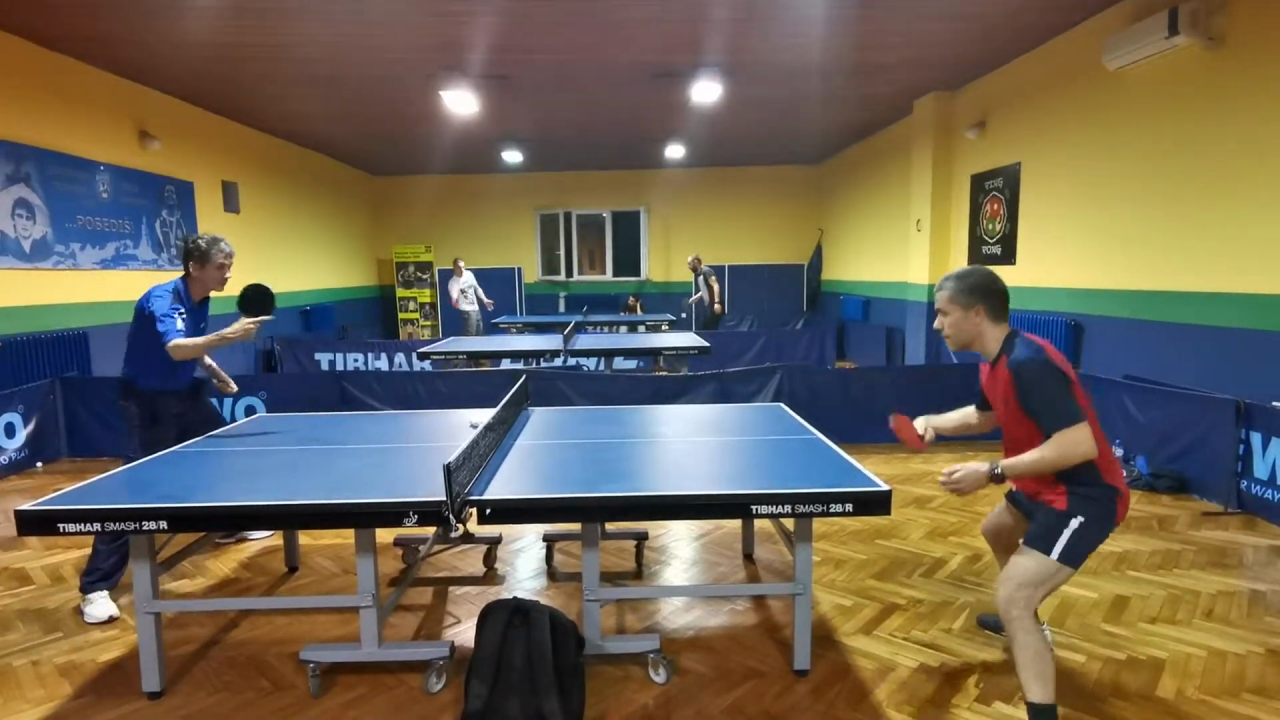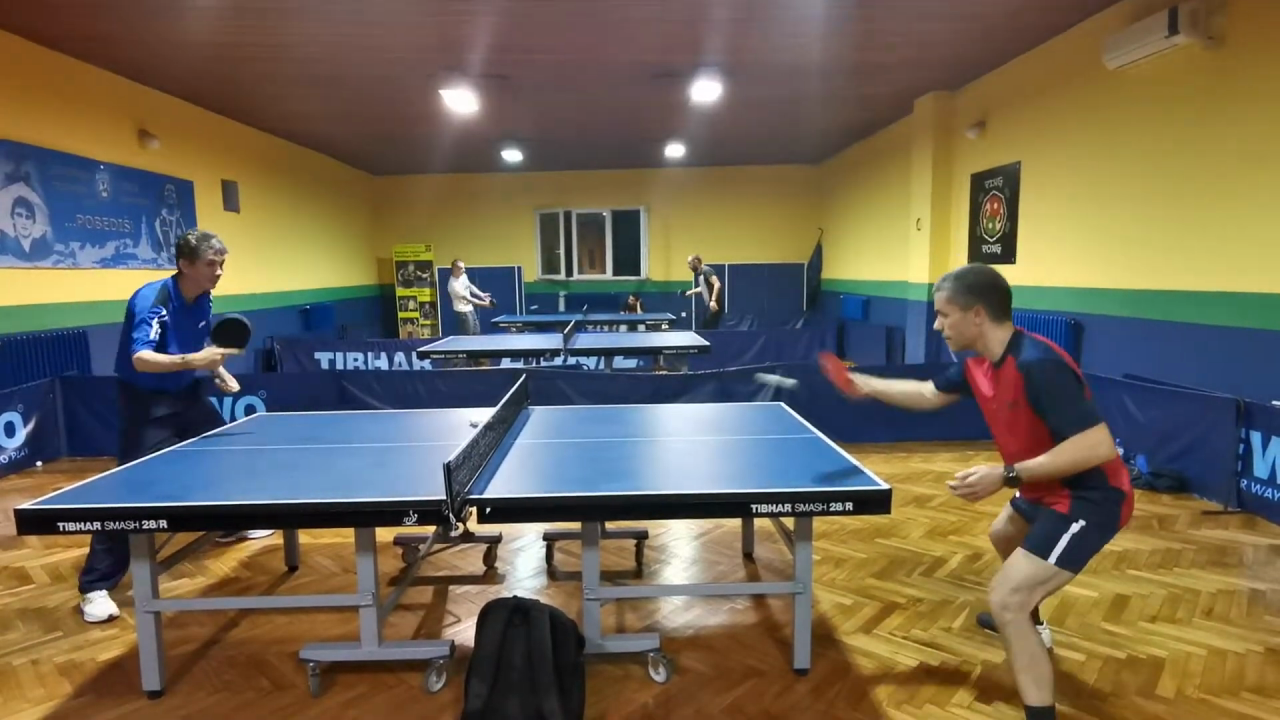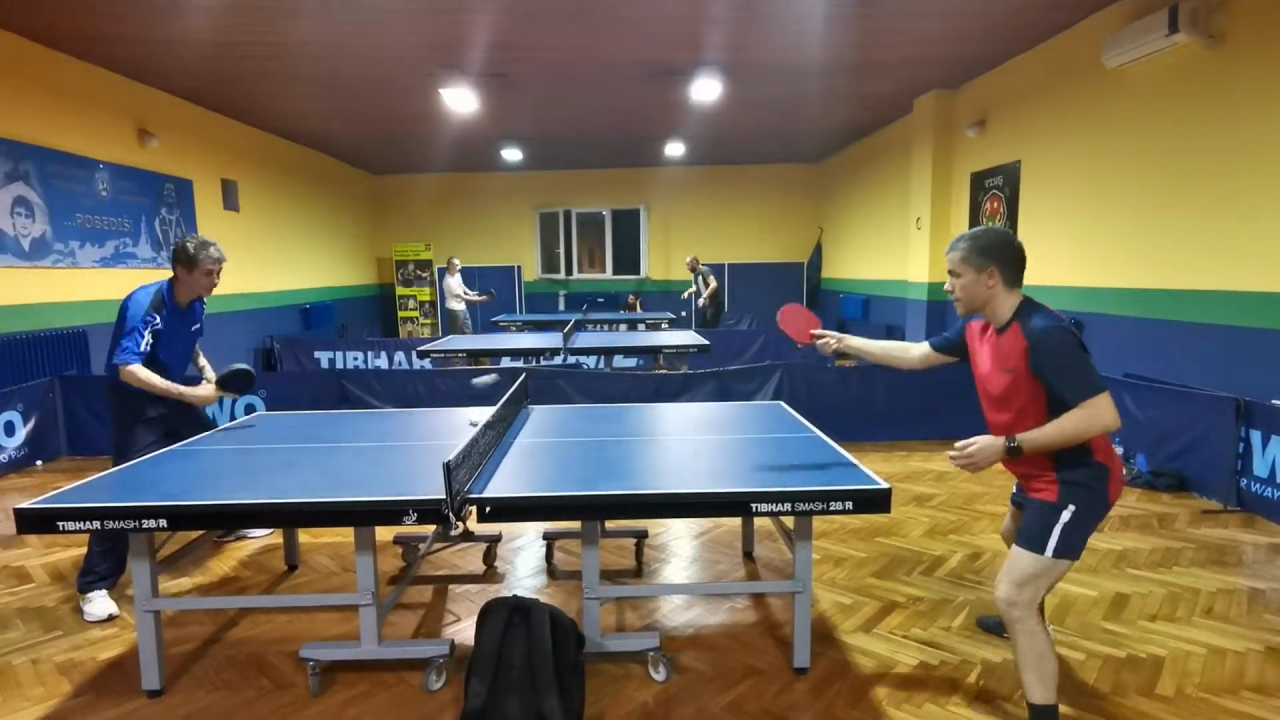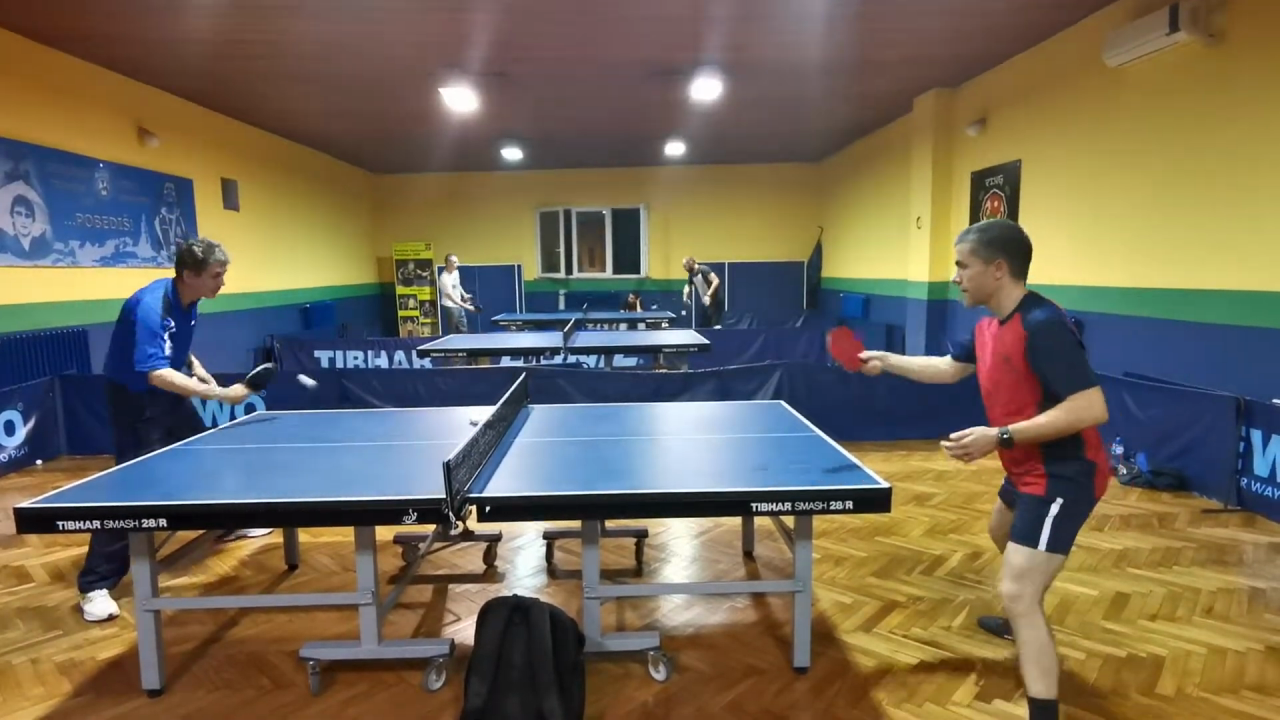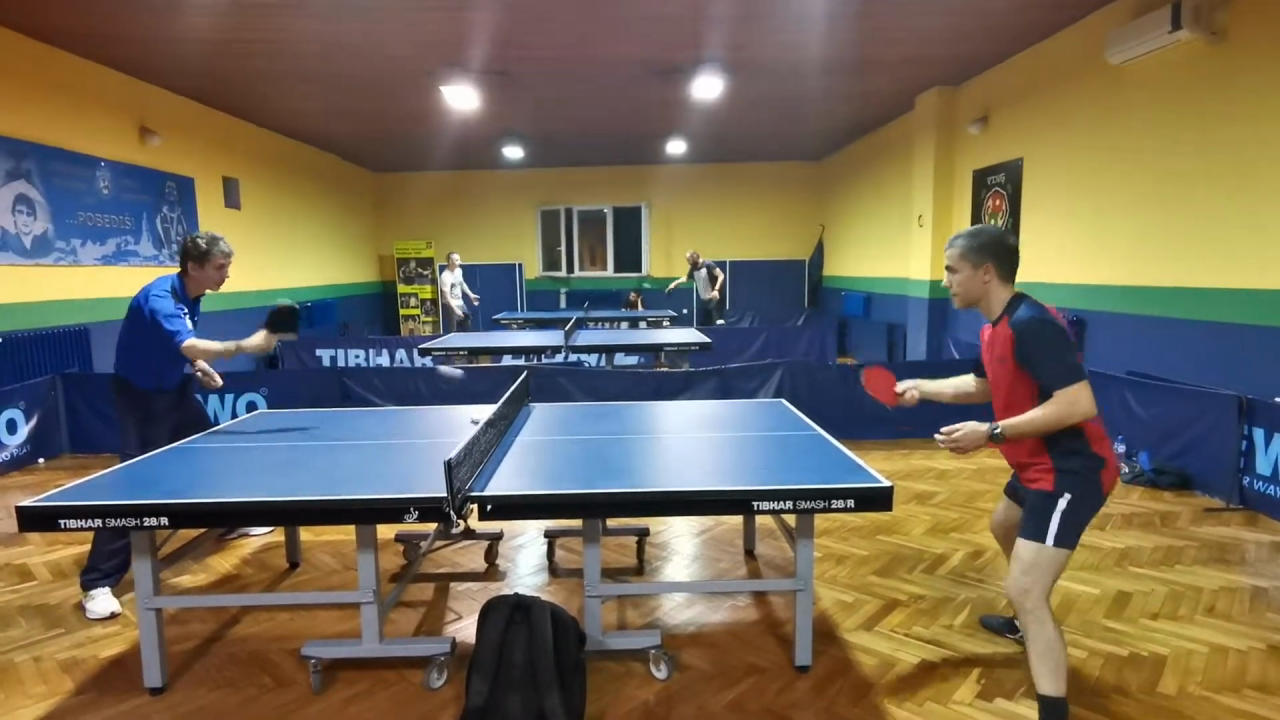
dt=0.2s
person 1, frame 1
left shoulder: (1028, 364)
right shoulder: (992, 362)
left elbow: (1080, 444)
right elbow: (982, 416)
left wrist: (991, 472)
right wrist: (934, 423)
left hip: (1085, 498)
right hip: (1047, 487)
left knee: (1011, 598)
right knee: (995, 530)
right ankle: (1024, 625)
person 1, frame 2
left shoulder: (1037, 365)
right shoulder: (978, 361)
left elbow: (1100, 447)
right elbow: (931, 394)
left wrist: (1007, 475)
right wrist: (868, 386)
left hip: (1087, 501)
right hip: (1049, 491)
left knee: (1006, 600)
right knee: (1004, 537)
right ankle: (1029, 628)
person 1, frame 3
left shoulder: (1044, 334)
right shoulder: (977, 329)
left elbow: (1103, 417)
right elbow: (919, 354)
left wrist: (1007, 446)
right wrist: (848, 343)
left hip: (1075, 483)
right hip: (1040, 475)
left knee: (1012, 596)
right knee: (1014, 540)
right ankle: (1028, 627)
person 1, frame 4
left shoulder: (1043, 326)
right shoulder: (988, 326)
left elbow: (1092, 409)
right elbow: (952, 368)
left wrist: (1000, 437)
right wrist: (887, 361)
left hip: (1061, 478)
right hip: (1029, 470)
left knee: (1017, 595)
right knee: (1001, 531)
right ankle: (1024, 626)
person 1, frame 5
left shoulder: (1029, 323)
right shoulder: (996, 325)
left elbow: (1079, 404)
right elbow: (980, 386)
left wrist: (990, 432)
right wrist: (921, 388)
left hip: (1071, 473)
right hip: (1039, 466)
left knee: (1025, 592)
right knee: (1004, 529)
right ankle: (1023, 622)
person 2, frame 1
left shoulder: (201, 301)
right shoulder: (162, 300)
right elbow: (175, 350)
left wrist: (215, 372)
right wrist: (225, 336)
left hip: (186, 394)
right hip: (148, 400)
right ankle: (96, 587)
person 2, frame 2
left shoulder: (203, 300)
right shoulder: (150, 300)
right elbow: (140, 359)
left wrist: (218, 368)
right wrist: (192, 362)
left hip: (188, 393)
right hip: (147, 400)
right ankle: (95, 586)
person 2, frame 3
left shoulder: (196, 303)
right shoulder: (143, 305)
right elbow: (128, 369)
left wrist: (206, 371)
right wrist: (189, 394)
left hip: (176, 394)
right hip: (137, 401)
right ankle: (94, 586)
person 2, frame 4
left shoulder: (187, 301)
right shoulder: (152, 306)
right elbow: (157, 374)
left wrist: (197, 370)
right wrist: (218, 393)
left hip: (169, 395)
right hip: (134, 399)
right ankle: (95, 585)
person 2, frame 5
left shoulder: (191, 294)
right shoulder: (160, 298)
right elbow: (190, 345)
left wrist: (200, 366)
right wrist: (244, 346)
left hip: (174, 389)
right hip: (140, 396)
right ankle: (98, 584)
